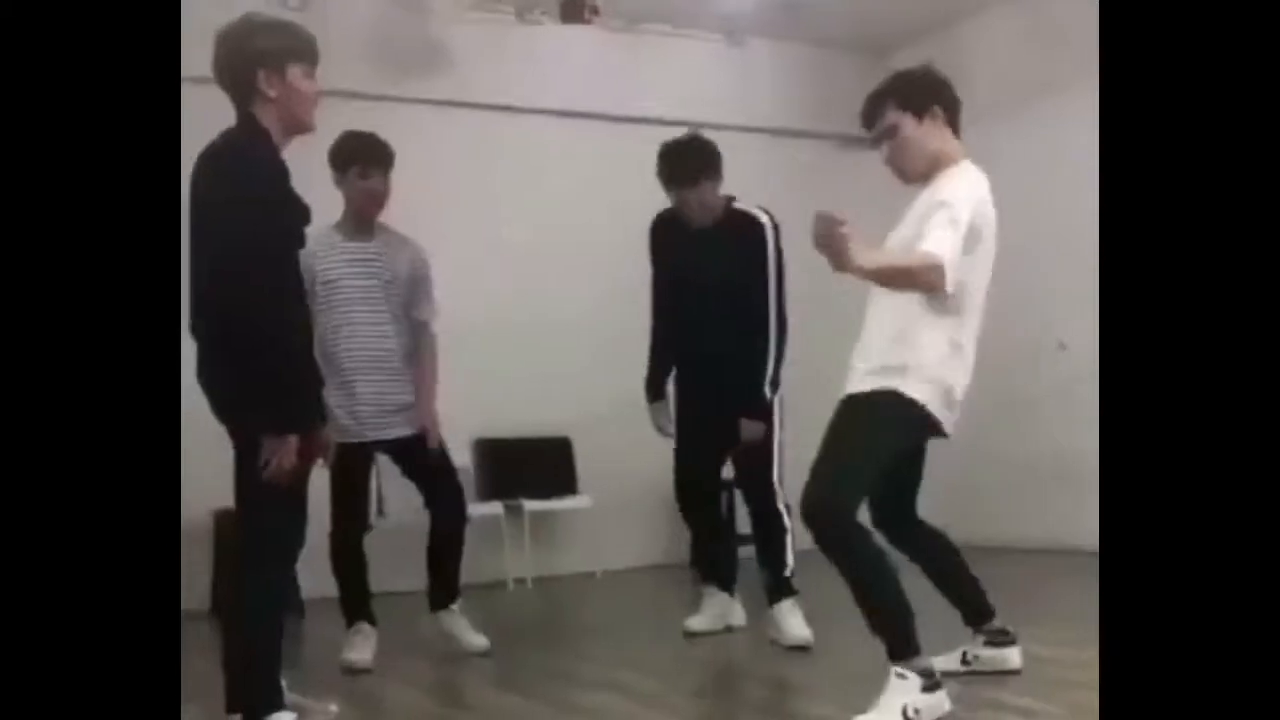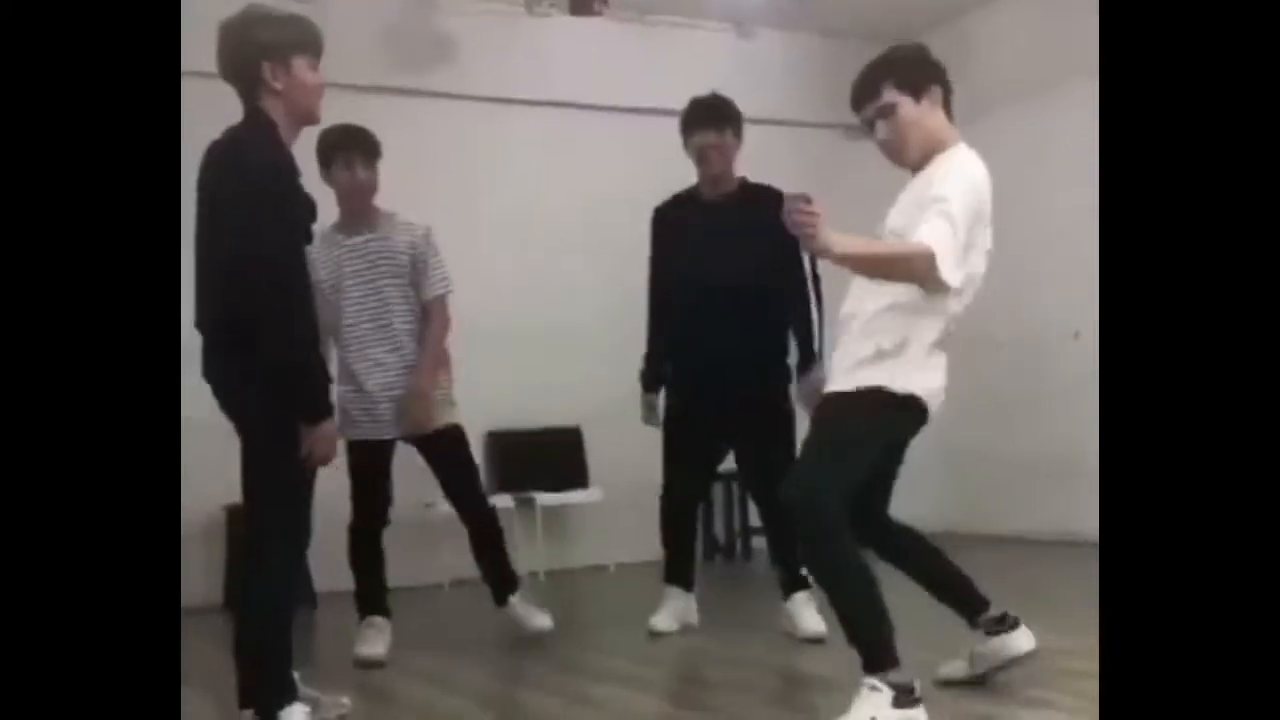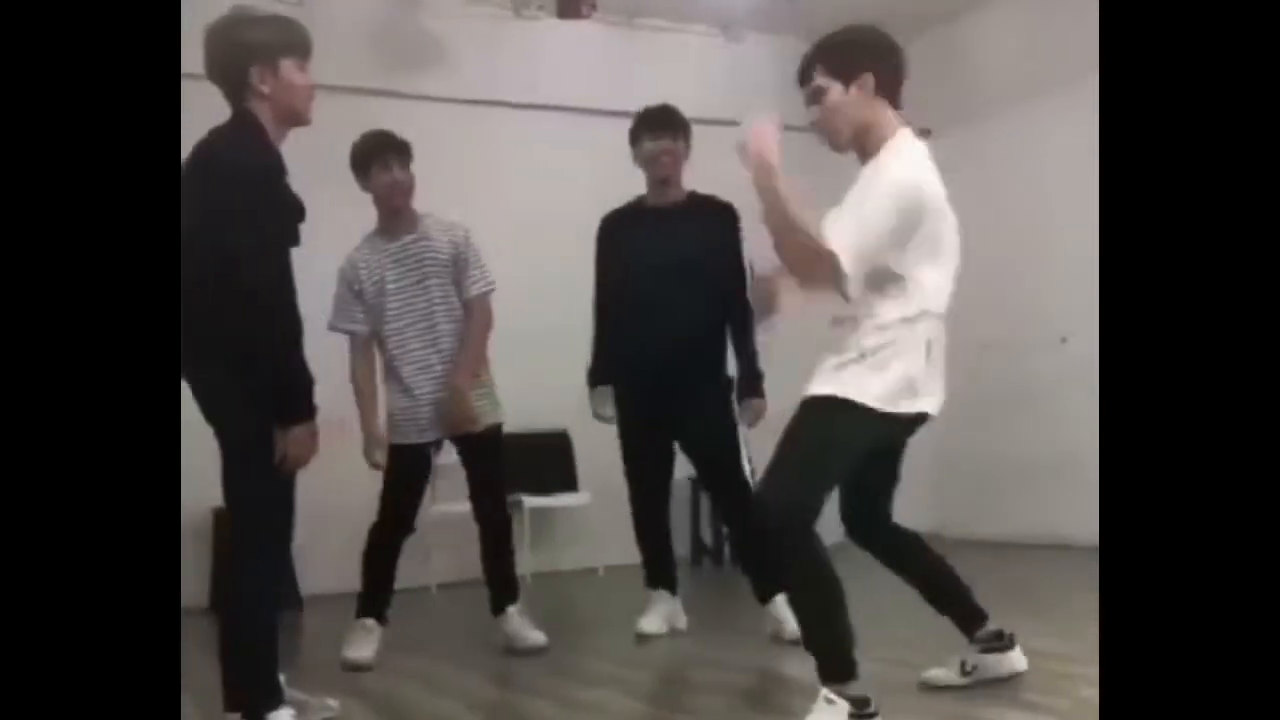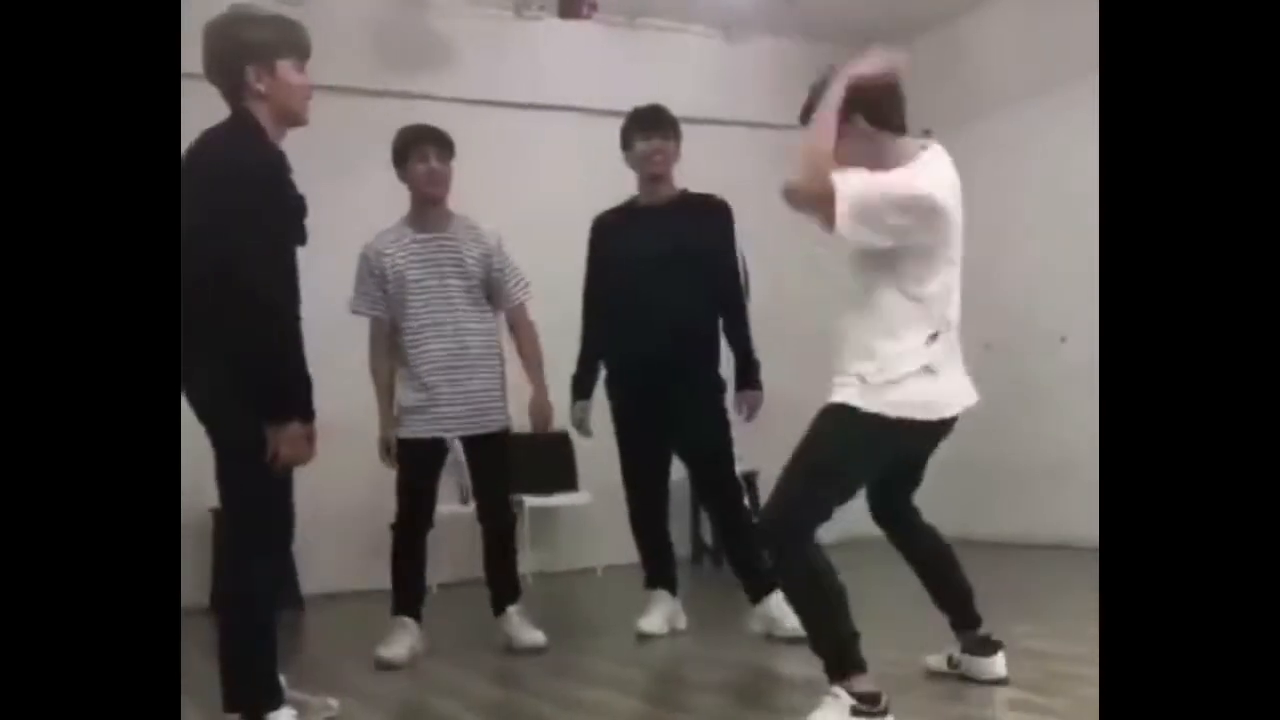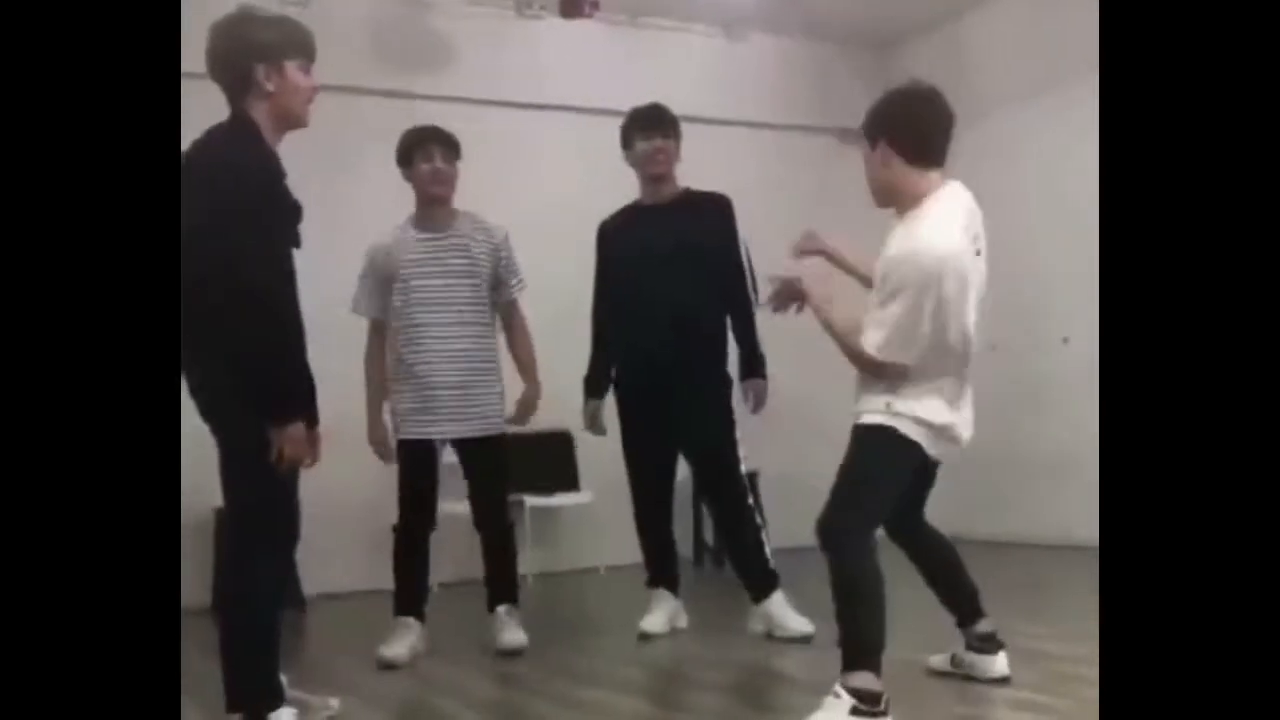
dt=0.4s
person 1, frame 1
left shoulder: (239, 162)
right shoulder: (247, 166)
right elbow: (255, 298)
left wrist: (302, 407)
right wrist: (282, 417)
left hip: (259, 383)
right hip: (261, 387)
left knee: (269, 541)
right knee: (269, 543)
person 1, frame 2
left shoulder: (245, 156)
right shoulder: (256, 160)
right elbow: (275, 292)
left wrist: (310, 398)
right wrist: (313, 406)
left hip: (257, 371)
right hip: (267, 378)
left knee: (277, 535)
right knee: (277, 538)
person 1, frame 3
left shoulder: (230, 157)
right shoulder: (243, 161)
right elbow: (259, 295)
left wrist: (290, 399)
right wrist: (292, 407)
left hip: (236, 373)
right hip: (246, 380)
left knee: (261, 536)
right knee: (260, 538)
person 1, frame 4
left shoulder: (227, 157)
right shoulder: (244, 160)
right elbow: (259, 294)
left wrist: (287, 401)
right wrist: (285, 407)
left hip: (233, 374)
right hip: (241, 380)
left knee: (259, 535)
right knee: (258, 538)
person 1, frame 5
left shoulder: (227, 158)
right shoulder: (238, 163)
right elbow: (258, 297)
left wrist: (292, 403)
right wrist: (289, 409)
left hip: (237, 376)
right hip: (245, 382)
left knee: (264, 536)
right knee: (262, 539)
person 2, frame 1
left shoulder: (958, 190)
right shoulder: (942, 195)
left elbow: (928, 274)
left wrist: (857, 258)
left hip: (903, 383)
right hip: (896, 382)
left knee: (825, 507)
right knee: (896, 516)
right ankle: (992, 636)
person 2, frame 2
left shoulder: (959, 174)
right shoulder: (932, 182)
left elbow: (926, 264)
left wrist: (834, 245)
left hip: (884, 379)
right hip: (874, 375)
left knee: (808, 502)
right knee: (865, 523)
right ankle: (995, 625)
person 2, frame 3
left shoulder: (900, 173)
right shoulder: (886, 170)
left elbow: (816, 267)
left wrist: (766, 172)
left hip: (877, 382)
right hip: (868, 380)
left knee: (779, 510)
right knee: (870, 524)
right ankle: (990, 641)
person 2, frame 4
left shoulder: (914, 190)
right shoulder: (924, 162)
left elbow: (804, 190)
right elbow: (829, 201)
left wrist: (840, 83)
left hip: (886, 397)
right hip: (921, 391)
left knee: (785, 526)
right knee: (895, 512)
right ankle: (979, 646)
person 2, frame 5
left shoulder: (925, 249)
right shoulder: (954, 205)
left elbow: (877, 360)
left wrist: (814, 302)
right wrist: (836, 258)
left hip: (905, 414)
right hip: (931, 409)
left knee: (843, 531)
right knee: (905, 522)
right ankle: (983, 644)
person 3, frame 1
left shoulder: (409, 253)
right shoulder: (312, 255)
left elbow: (423, 336)
left wrist: (428, 405)
left hip: (406, 413)
right hip: (344, 417)
left knee: (449, 502)
right knee: (348, 525)
left ankle: (445, 605)
right ankle: (361, 625)
person 3, frame 2
left shoulder: (413, 237)
right shoulder: (317, 257)
left elbow: (438, 316)
left wrist: (419, 387)
left hip: (427, 401)
right hip: (362, 410)
left knee: (472, 502)
right knee: (367, 519)
left ankle: (511, 597)
right ankle: (375, 618)
person 3, frame 3
left shoulder: (453, 238)
right shoulder: (358, 265)
left elbow: (481, 314)
right elbow: (361, 351)
left wrist: (460, 384)
right wrist: (370, 424)
left hip: (472, 402)
right hip: (408, 415)
left knee: (493, 512)
right knee: (392, 520)
left ankle: (508, 610)
right ankle: (369, 621)
person 3, frame 4
left shoulder: (484, 243)
right shoulder: (381, 252)
left elbow: (519, 318)
right elbow: (381, 340)
left wrist: (539, 389)
right wrist: (385, 417)
left hip: (485, 406)
right hip: (419, 411)
left knee: (497, 513)
right knee: (411, 519)
left ankle: (509, 609)
right ankle: (406, 622)
person 3, frame 5
left shoulder: (490, 239)
right shoulder: (387, 253)
left elbow: (512, 315)
right elbow: (377, 338)
left wrist: (531, 382)
right wrist: (374, 414)
left hip: (482, 407)
right hip: (416, 411)
left knee: (494, 515)
right knee: (414, 520)
left ankle: (504, 612)
right ankle: (408, 622)
person 4, frame 1
left shoulder: (756, 227)
right shoulder: (665, 231)
left elbow: (771, 321)
right elbow: (665, 316)
left wrist: (758, 402)
right wrist: (656, 388)
left hip: (751, 384)
right hip: (695, 387)
left knee: (763, 490)
right knee: (694, 491)
left ankle: (783, 602)
right ankle: (720, 595)
person 4, frame 2
left shoulder: (771, 207)
right shoulder: (670, 217)
left elbow: (801, 289)
right elbow: (662, 304)
left wrist: (810, 361)
right wrist: (652, 379)
left hip: (761, 378)
right hip: (694, 381)
left knee: (777, 488)
right knee: (679, 492)
left ankle: (797, 594)
right ankle: (679, 592)
person 4, frame 3
left shoulder: (717, 218)
right shoulder: (617, 227)
left elbow: (737, 305)
right elbow: (607, 311)
left wrist: (751, 380)
right wrist: (601, 378)
left hip: (704, 383)
right hip: (639, 386)
left knee: (733, 489)
right knee: (647, 496)
left ankle: (774, 596)
right ankle: (663, 595)
person 4, frame 4
left shoulder: (710, 214)
right shoulder: (609, 227)
left elbow: (731, 300)
right elbow: (595, 312)
left wrist: (748, 373)
right wrist: (583, 385)
left hip: (696, 379)
right hip: (632, 385)
left knee: (722, 488)
right knee: (645, 495)
left ankle: (765, 596)
right ankle: (663, 595)
person 4, frame 5
left shoulder: (713, 212)
right shoulder: (615, 230)
left elbow: (737, 293)
right elbow: (605, 314)
left wrist: (752, 363)
right wrist: (595, 385)
left hip: (702, 379)
right hip: (639, 385)
left knee: (726, 487)
right knee: (650, 494)
left ankle: (766, 597)
right ankle: (665, 595)
